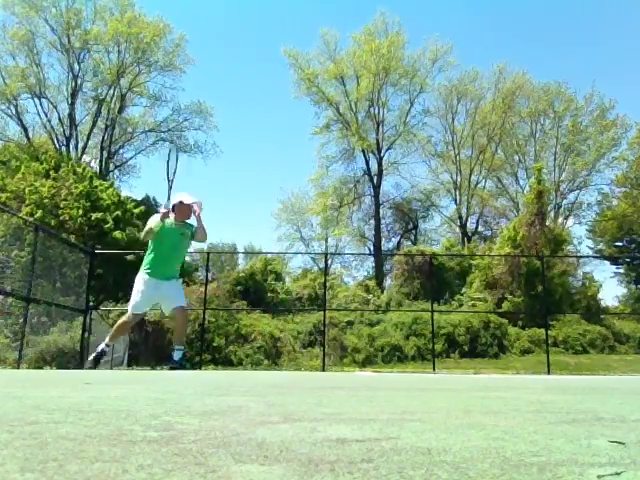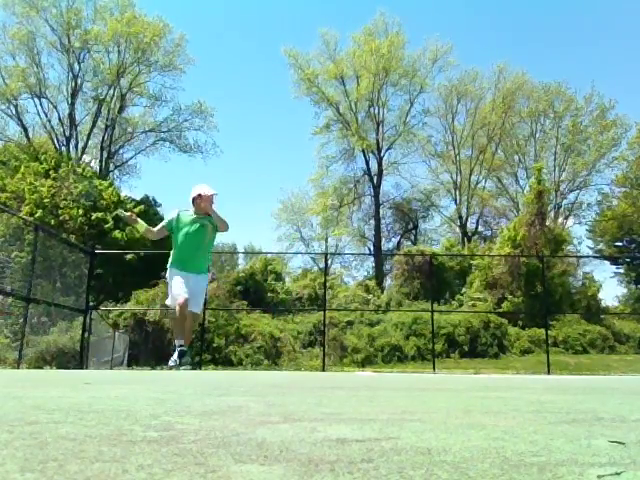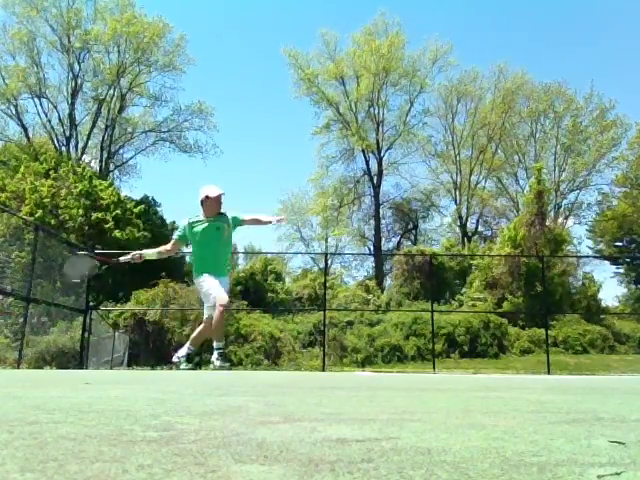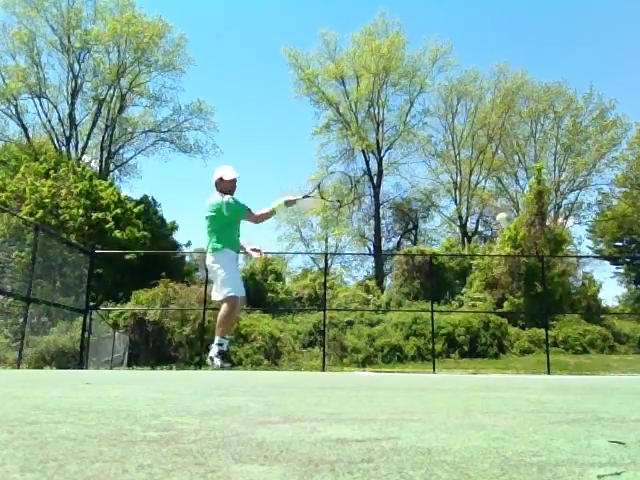
dt=0.3s
person 1, frame 1
left shoulder: (190, 229)
right shoulder: (157, 219)
left elbow: (202, 238)
right elbow: (145, 237)
left wrist: (198, 217)
right wrist: (161, 220)
left hip: (171, 281)
right hip: (148, 278)
left knee: (182, 314)
right knee: (132, 318)
left ankle: (178, 358)
right ankle: (102, 349)
person 1, frame 2
left shoulder: (213, 221)
right shoulder: (178, 217)
left elbow: (225, 228)
right elbow: (153, 234)
left wrist: (211, 210)
right wrist: (136, 221)
left hip: (200, 276)
right hip: (178, 272)
left knee: (194, 317)
right knee: (183, 303)
left ankle: (176, 356)
right ankle: (180, 349)
person 1, frame 3
left shoulder: (227, 220)
right shoulder: (189, 225)
left elbow: (252, 220)
right elbow: (168, 250)
left wrist: (270, 220)
right wrist: (143, 254)
left hip: (223, 279)
right hip: (205, 277)
left knee: (210, 322)
right knee: (222, 303)
left ankle: (182, 354)
right ankle: (219, 353)
person 1, frame 4
left shoulder: (221, 202)
right shoulder: (225, 201)
right elbow: (256, 218)
left wrist: (245, 249)
right wrist: (280, 203)
left hip: (227, 257)
right hip: (221, 256)
left knee: (238, 302)
right knee: (231, 300)
left ankle: (220, 347)
right ankle: (217, 349)
